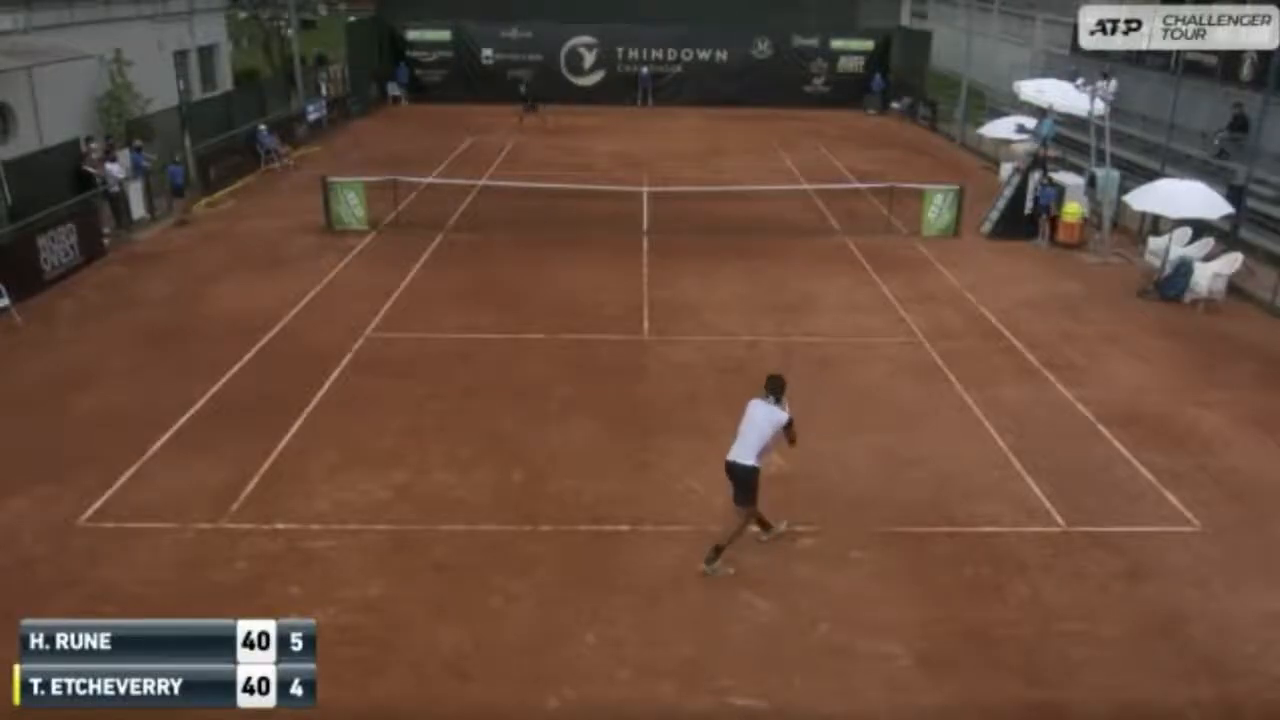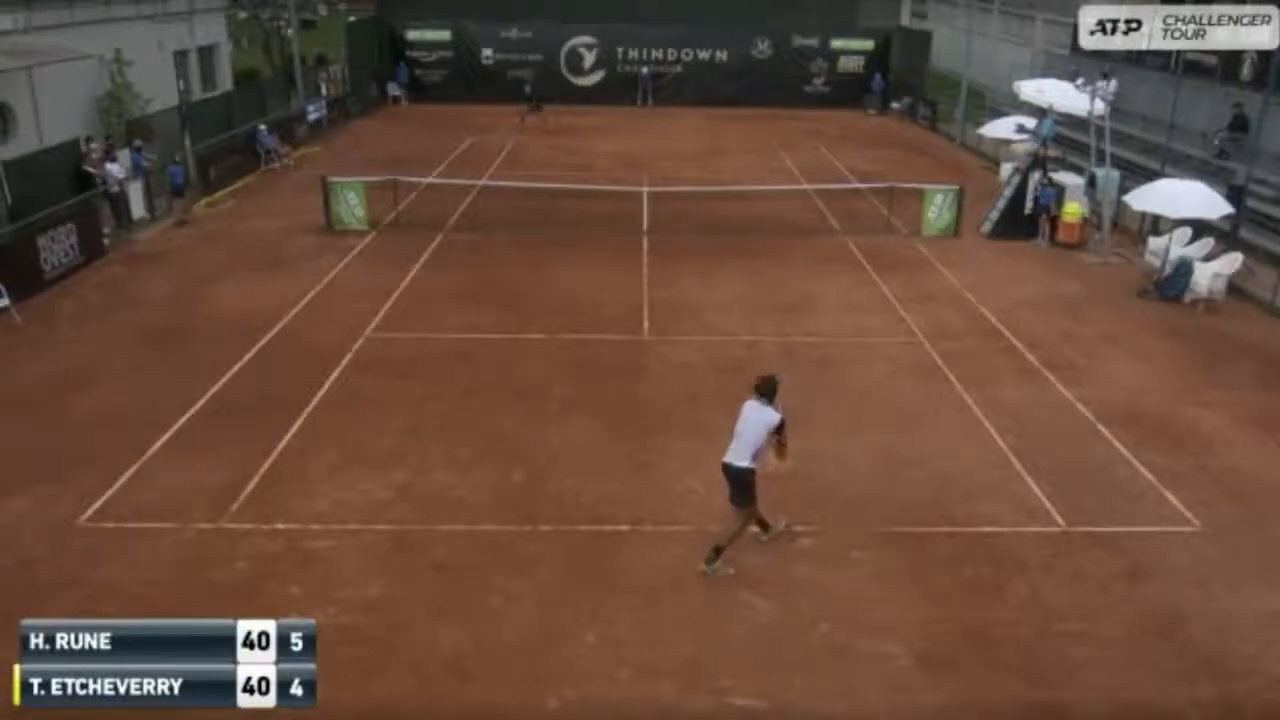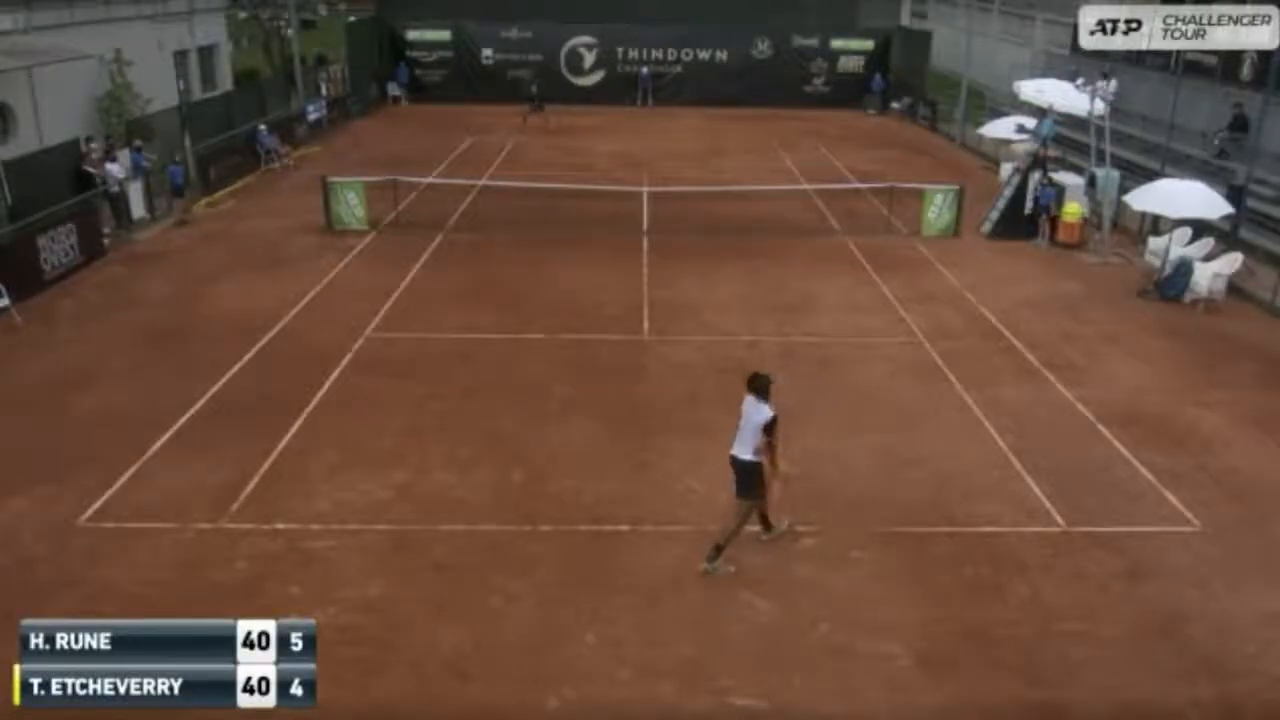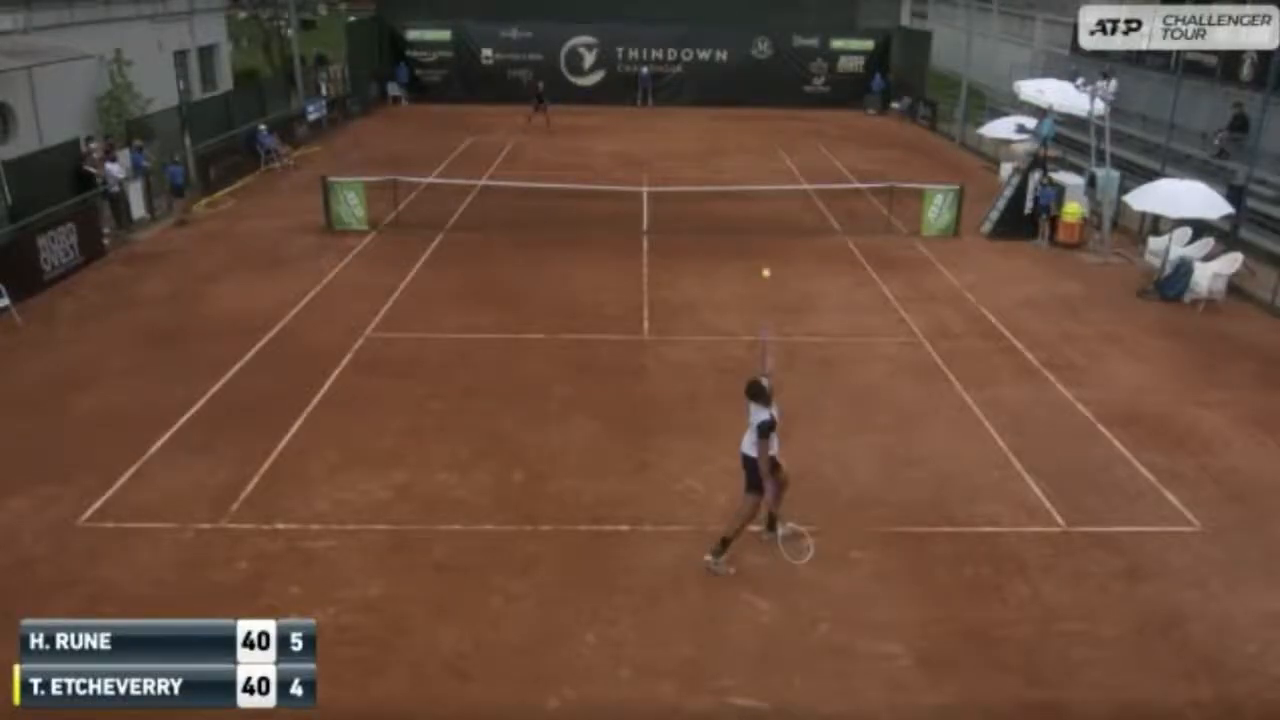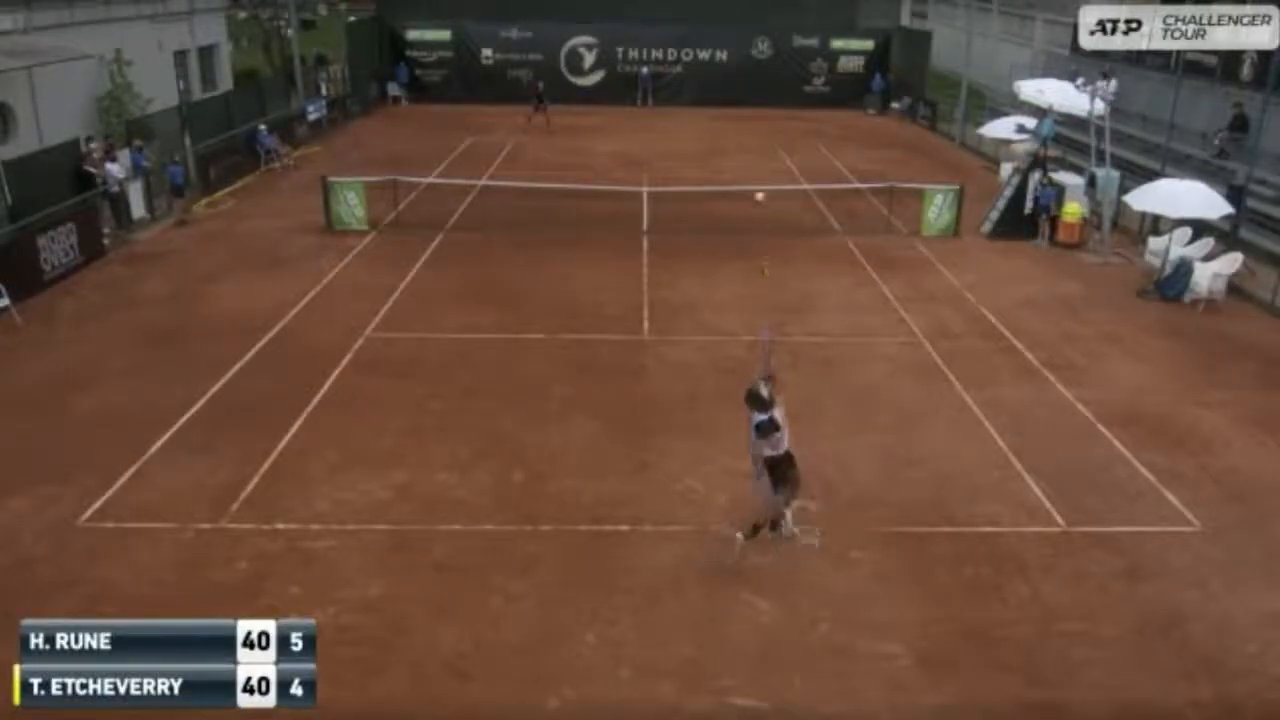
dt=0.2s
person 1, frame 1
left shoulder: (752, 404)
right shoulder: (783, 417)
right elbow: (792, 441)
left hip: (731, 461)
right hip: (747, 468)
left knee: (748, 504)
right knee: (743, 518)
left ankle: (768, 529)
right ankle: (711, 560)
person 1, frame 2
left shoulder: (747, 405)
right shoulder: (776, 419)
right elbow: (782, 448)
right wrist: (777, 441)
left hip: (728, 463)
right hip: (742, 470)
left knee: (749, 503)
right knee: (744, 518)
left ankle: (767, 529)
right ankle: (711, 561)
person 1, frame 3
left shoulder: (748, 399)
right shoulder: (768, 416)
right elbow: (770, 447)
right wrist: (775, 470)
left hip: (738, 456)
right hip: (749, 463)
left knee: (761, 490)
right knee: (742, 514)
left ankle: (768, 528)
right ankle: (712, 559)
person 1, frame 4
left shoulder: (757, 399)
right shoulder: (765, 420)
left elbow: (765, 378)
right elbow: (763, 456)
right wrist: (768, 489)
left hip: (753, 453)
right hip: (756, 459)
left knee: (782, 481)
right knee: (749, 511)
left ankle: (772, 528)
right ankle: (715, 554)
person 1, frame 5
left shoulder: (764, 399)
right shoulder: (763, 423)
left elbow: (767, 373)
right elbow: (757, 456)
right wrist: (763, 483)
left hip: (781, 452)
right hip: (773, 460)
left knee: (794, 482)
right knee: (779, 503)
left ankle: (777, 523)
right ankle: (747, 535)
